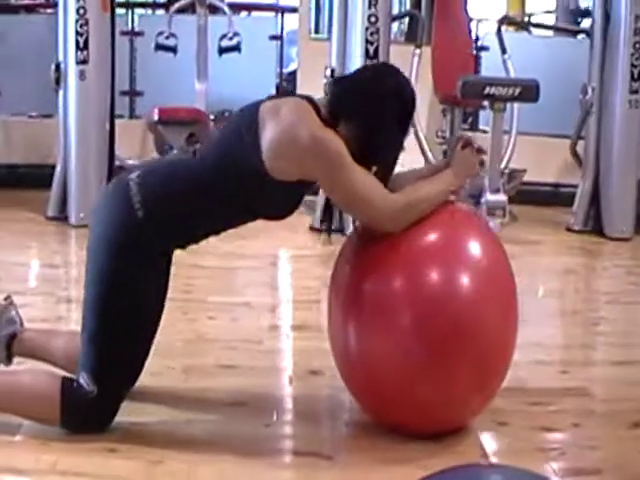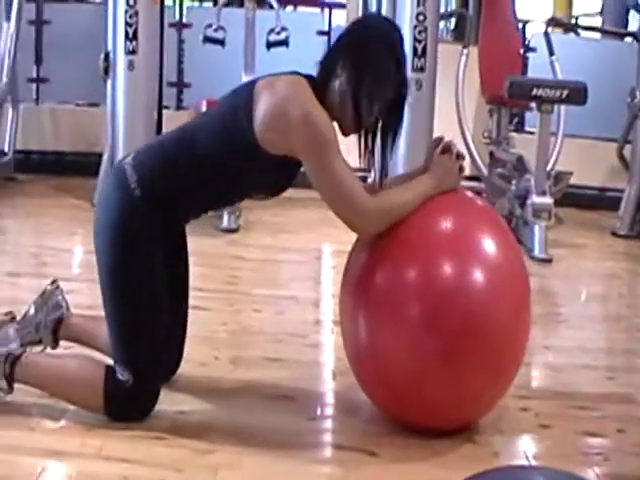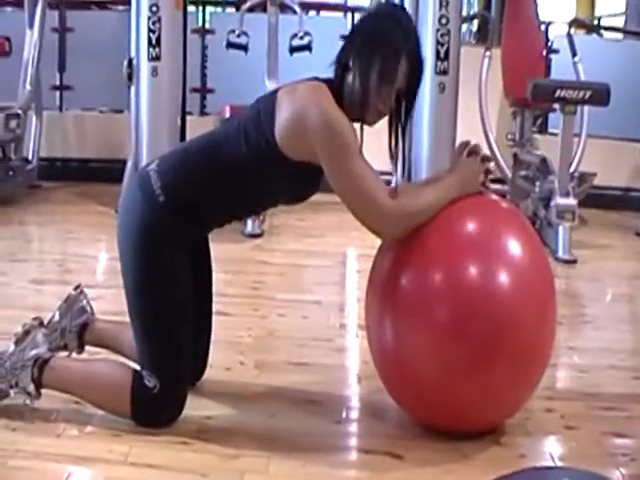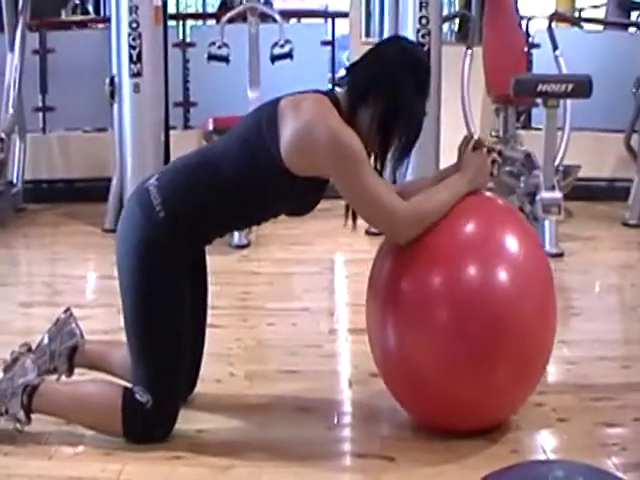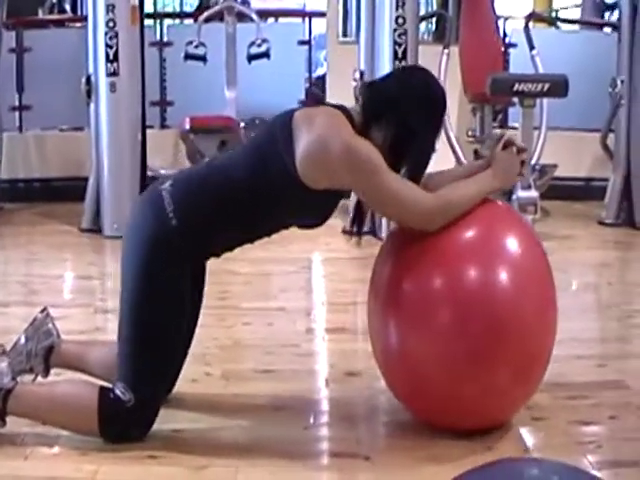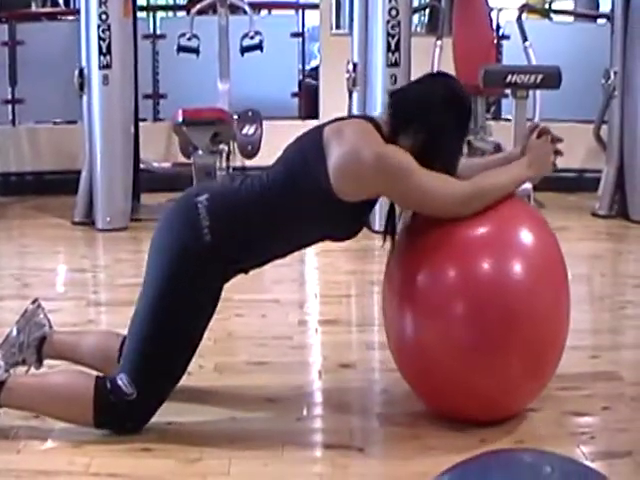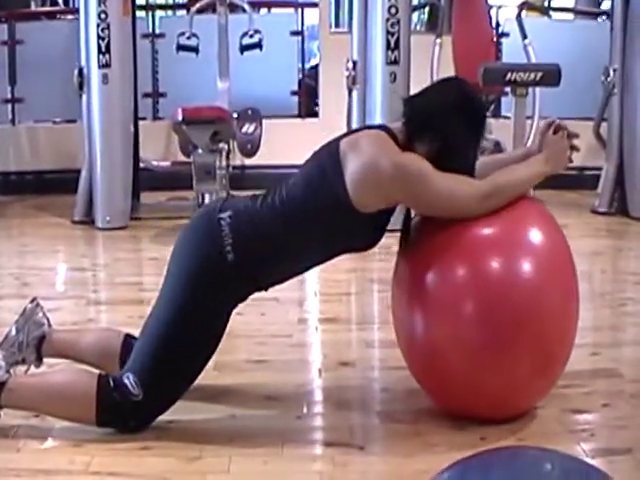
dt=0.7s
person 1, frame 1
left shoulder: (306, 118)
right shoulder: (310, 137)
left elbow: (374, 189)
right elbow: (388, 215)
left wrist: (440, 168)
right wrist: (454, 177)
left hip: (143, 216)
right hip: (133, 227)
left knee: (116, 368)
right knee: (93, 407)
person 1, frame 2
left shoulder: (304, 98)
right shoulder: (300, 109)
left elbow: (352, 196)
right elbow: (365, 217)
left wrist: (421, 174)
right wrist: (433, 182)
left hip: (157, 210)
right hip: (132, 209)
left knee: (162, 362)
right knee: (133, 397)
left ankle: (56, 320)
person 1, frame 3
left shoulder: (328, 107)
right shoulder: (320, 114)
left elbow: (377, 199)
right elbow: (386, 221)
left wrist: (447, 177)
right wrist: (457, 184)
left hip: (178, 215)
right hip: (156, 216)
left knee: (188, 367)
right knee: (160, 403)
left ankle: (77, 325)
person 1, frame 4
left shoulder: (327, 113)
right shoulder: (326, 130)
left elbow: (383, 200)
right elbow: (398, 224)
left wrist: (453, 173)
right wrist: (465, 181)
left hip: (175, 227)
right hip: (157, 232)
left knee: (176, 382)
right knee: (153, 417)
left ankle: (71, 347)
person 1, frame 5
left shoulder: (340, 126)
right shoulder: (340, 146)
left elbow: (409, 186)
right elbow: (425, 212)
left wrist: (481, 166)
right wrist: (494, 179)
left hip: (177, 226)
right hip: (167, 234)
left knee: (151, 373)
right knee: (129, 415)
left ankle: (47, 347)
person 1, frame 6
left shoulder: (369, 132)
right shoulder: (373, 157)
left elbow: (443, 174)
right elbow: (459, 199)
left wrist: (514, 155)
right wrist: (528, 168)
left hip: (203, 226)
right hip: (200, 244)
left knee: (149, 359)
right knee: (128, 406)
person 1, frame 7
left shoulder: (384, 142)
right shoulder: (391, 167)
left elbow: (462, 176)
right elbow: (478, 197)
left wrist: (530, 152)
right wrist: (545, 164)
left hip: (223, 236)
right hip: (221, 258)
left knee: (151, 356)
right knee: (132, 403)
